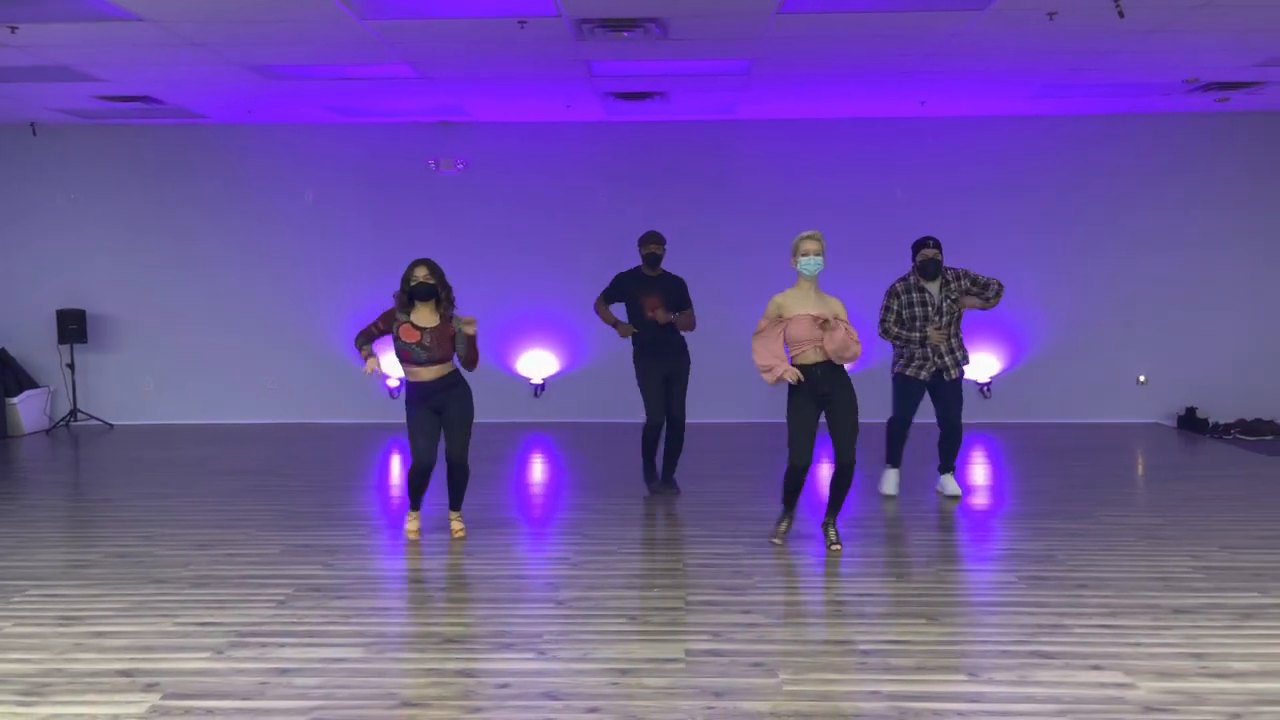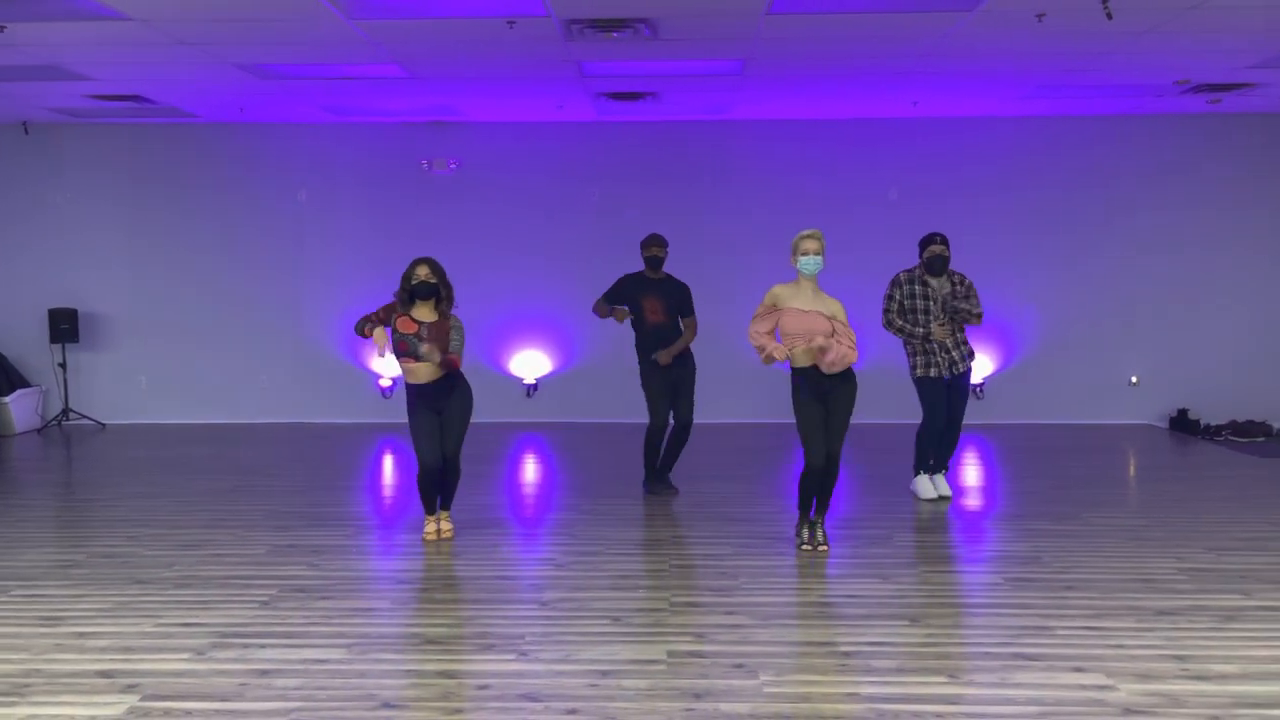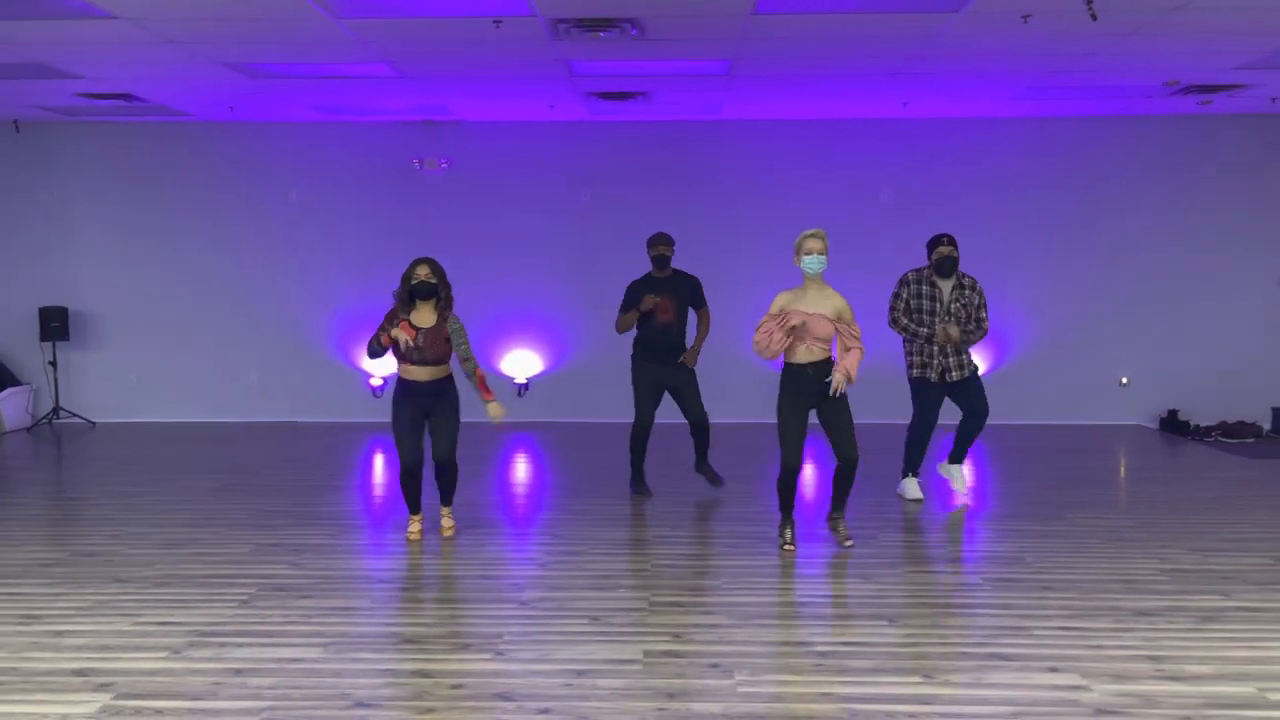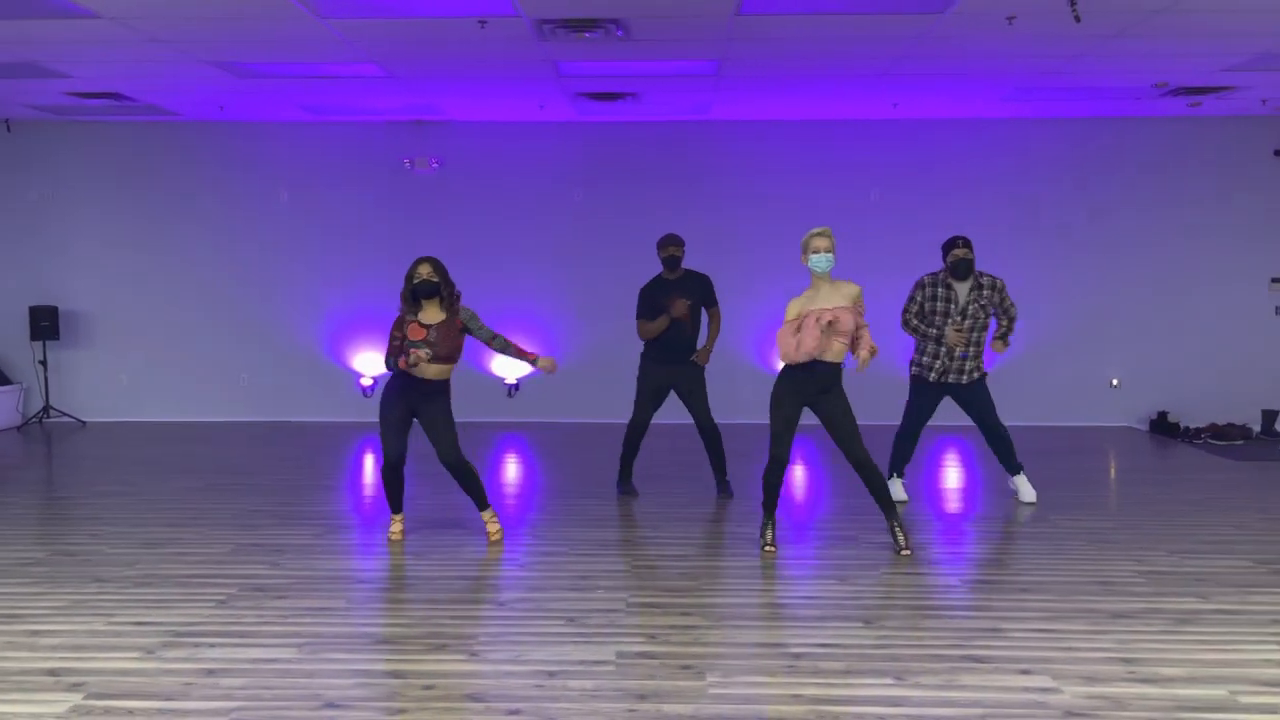
dt=0.2s
person 1, frame 1
left shoulder: (833, 305)
right shoulder: (781, 302)
left elbow: (851, 351)
right elbow: (763, 342)
left wrist: (832, 332)
right wrist: (780, 368)
left hip: (837, 383)
right hip: (803, 387)
left knee: (846, 460)
right knee: (799, 462)
left ankle: (830, 521)
right ankle: (787, 514)
person 1, frame 2
left shoulder: (833, 305)
right shoulder: (777, 294)
left elbow: (850, 353)
right elbow: (758, 329)
left wrist: (827, 349)
right wrist: (772, 348)
left hip: (839, 383)
right hip: (804, 386)
left knee: (832, 455)
right knee: (814, 462)
left ankle: (819, 519)
right ankle: (803, 520)
person 1, frame 3
left shoulder: (837, 302)
right shoulder: (784, 300)
left elbow: (854, 345)
right elbow: (761, 344)
left wrist: (845, 371)
right wrist: (787, 328)
left hip: (827, 384)
right hip: (793, 385)
left knee: (849, 456)
right knee: (791, 463)
left ankle: (836, 516)
right ankle: (786, 522)
person 1, frame 4
left shoulder: (852, 292)
right shoulder: (798, 304)
left elbow: (859, 329)
right elbow: (788, 352)
left wrist: (865, 349)
right wrist: (818, 327)
left hip: (829, 386)
right hip: (793, 382)
left knee: (860, 457)
right knee: (777, 458)
left ankle: (892, 520)
right ankle: (768, 521)
person 2, frame 1
left shoulder: (452, 322)
right shoulder: (397, 317)
left elbow: (470, 365)
right elbow: (363, 337)
left wrist: (469, 337)
right wrist: (369, 357)
left hip: (454, 393)
right hip: (419, 399)
left knee: (457, 458)
right knee: (423, 461)
left ankle: (455, 515)
right ankle: (414, 513)
person 2, frame 2
left shoulder: (451, 322)
right shoulder: (396, 312)
left elbow: (455, 363)
right elbow: (361, 325)
left wrist: (438, 358)
right wrist: (376, 330)
left hip: (454, 394)
right hip: (420, 400)
left knee: (450, 457)
right knee: (429, 463)
left ankle: (445, 514)
right ankle: (431, 517)
person 2, frame 3
left shoulder: (450, 322)
right shoulder: (398, 315)
left elbow: (468, 363)
right elbow: (372, 351)
left wrist: (490, 400)
right wrist: (393, 335)
left hip: (442, 397)
right hip: (406, 398)
left knee: (443, 457)
right knee: (409, 462)
left ankle: (446, 510)
right ankle: (415, 517)
person 2, frame 4
left shoulder: (459, 315)
right shoulder: (405, 320)
left elbow: (495, 341)
right elbow: (390, 362)
left wrist: (534, 359)
right wrist: (412, 357)
left hip: (436, 397)
right hip: (399, 393)
left knee: (451, 458)
right knee: (393, 459)
left ankle: (488, 514)
right ankle: (397, 517)
person 3, frame 1
left shoulder: (958, 279)
right shoulder: (899, 289)
left elbow: (994, 287)
right elbow: (886, 328)
left wrist: (981, 300)
right wrist: (923, 336)
left hip: (948, 367)
right hip: (910, 366)
left knee: (952, 424)
right knee: (901, 418)
left ankle: (946, 474)
right ankle: (892, 469)
person 3, frame 2
left shoulder: (960, 283)
right shoulder: (902, 281)
left elbow: (976, 316)
right elbow: (890, 319)
left wrist: (950, 299)
right wrist: (927, 332)
left hip: (958, 362)
right hip: (924, 363)
left knee: (953, 421)
right knee: (933, 418)
left ankle: (937, 473)
right ankle: (920, 475)
person 3, frame 3
left shoulder: (972, 287)
right shoulder: (911, 281)
left elbow: (982, 326)
right elbow: (896, 317)
left wrist: (961, 334)
right wrist: (931, 333)
left hip: (960, 365)
right hip: (923, 365)
left knee: (979, 411)
right knee: (924, 421)
left ankle: (953, 464)
right ankle: (908, 478)
person 3, frame 4
left shoulder: (992, 286)
right shoulder: (927, 284)
left elbow: (1007, 314)
right elbow: (908, 319)
left wrist: (1002, 339)
right wrist: (941, 335)
left hip: (970, 371)
right hip: (930, 368)
left knee: (991, 424)
right knee: (912, 423)
left ankle: (1016, 475)
right ankle: (895, 478)
person 4, frame 1
left shoulder: (676, 284)
right shoulder: (626, 280)
left elbow: (691, 323)
right elbow: (599, 305)
left wrist: (671, 318)
right wrist: (618, 325)
left hip: (677, 357)
right hip: (647, 359)
left knee: (676, 418)
right knee: (655, 418)
left ankle: (668, 475)
right ankle: (650, 473)
person 4, frame 2
left shoulder: (679, 288)
right shoulder: (628, 283)
left elbow: (691, 328)
right elbow: (598, 306)
left wrist: (672, 351)
right wrist: (613, 311)
left hip: (682, 363)
right hip: (651, 364)
left knee: (684, 422)
right knee: (659, 421)
left ankle: (663, 473)
right ankle: (651, 478)
person 4, frame 3
left shoulder: (689, 283)
right shoulder: (637, 287)
left elbow: (704, 316)
right elbow: (620, 328)
left wrist: (695, 349)
right wrist: (639, 310)
left hip: (680, 362)
right hip: (646, 363)
left knee: (699, 418)
right knee: (643, 421)
left ankle: (702, 464)
right ankle: (637, 478)
person 4, frame 4
left shoulder: (699, 282)
right shoulder: (649, 291)
left elbow: (714, 315)
right elbow: (644, 334)
left wrist: (707, 348)
right wrist: (670, 314)
left hip: (688, 364)
right hip: (654, 366)
left knee: (705, 421)
right knee: (639, 421)
left ankle: (722, 478)
right ankle: (624, 477)
